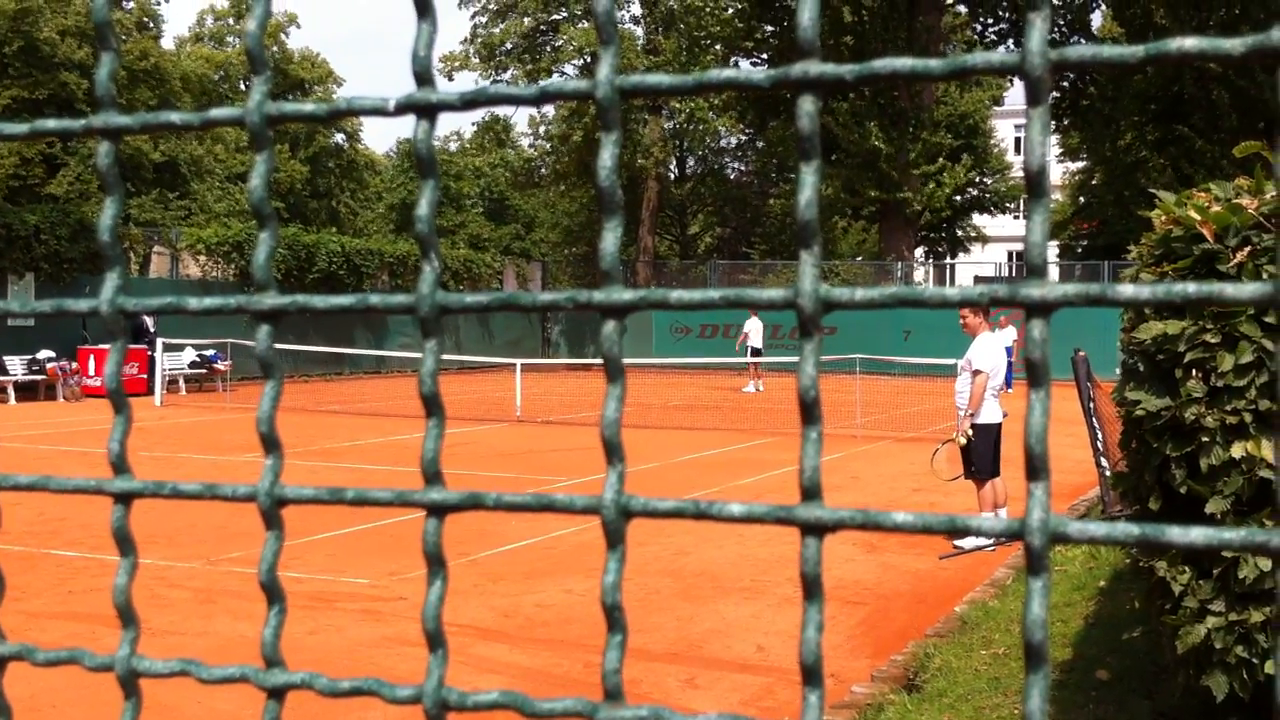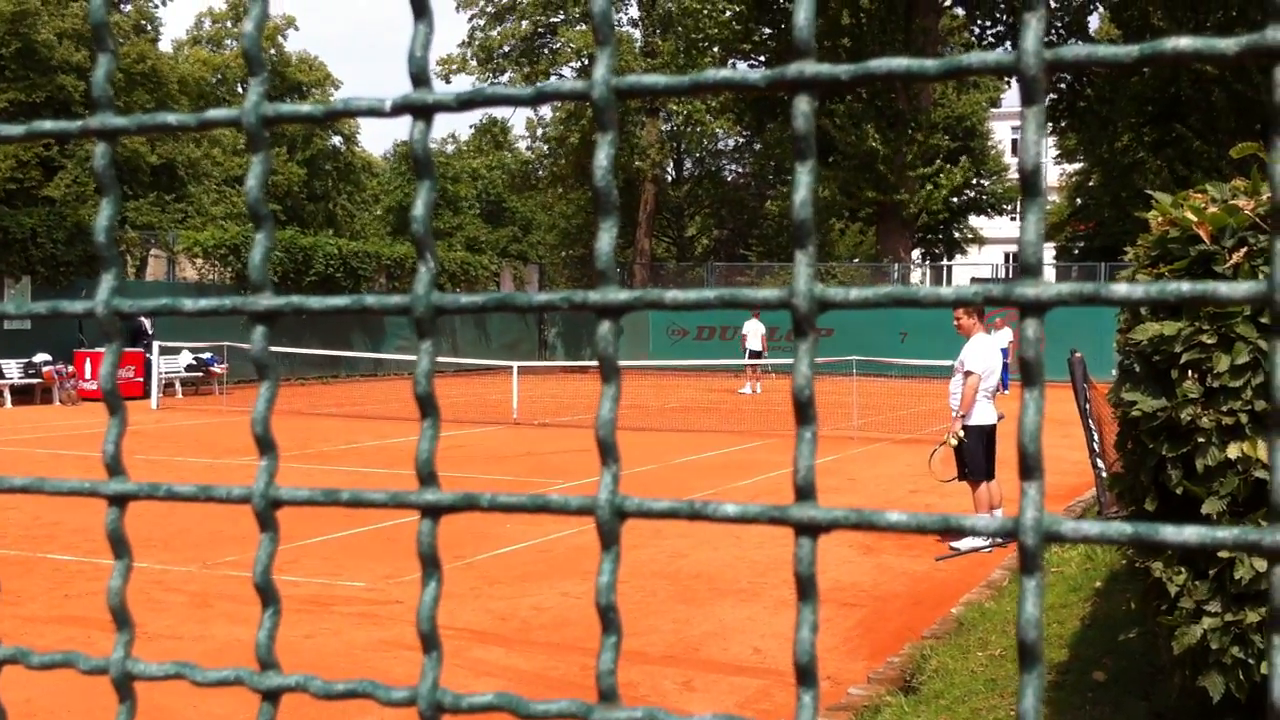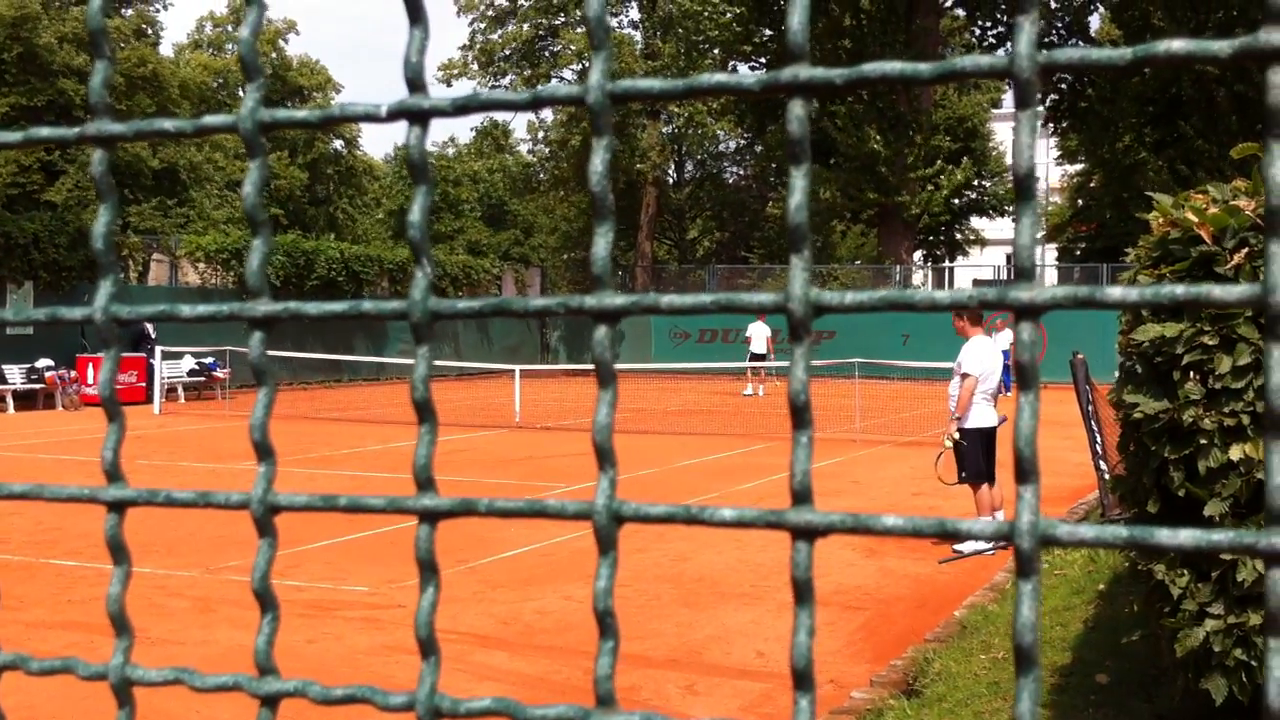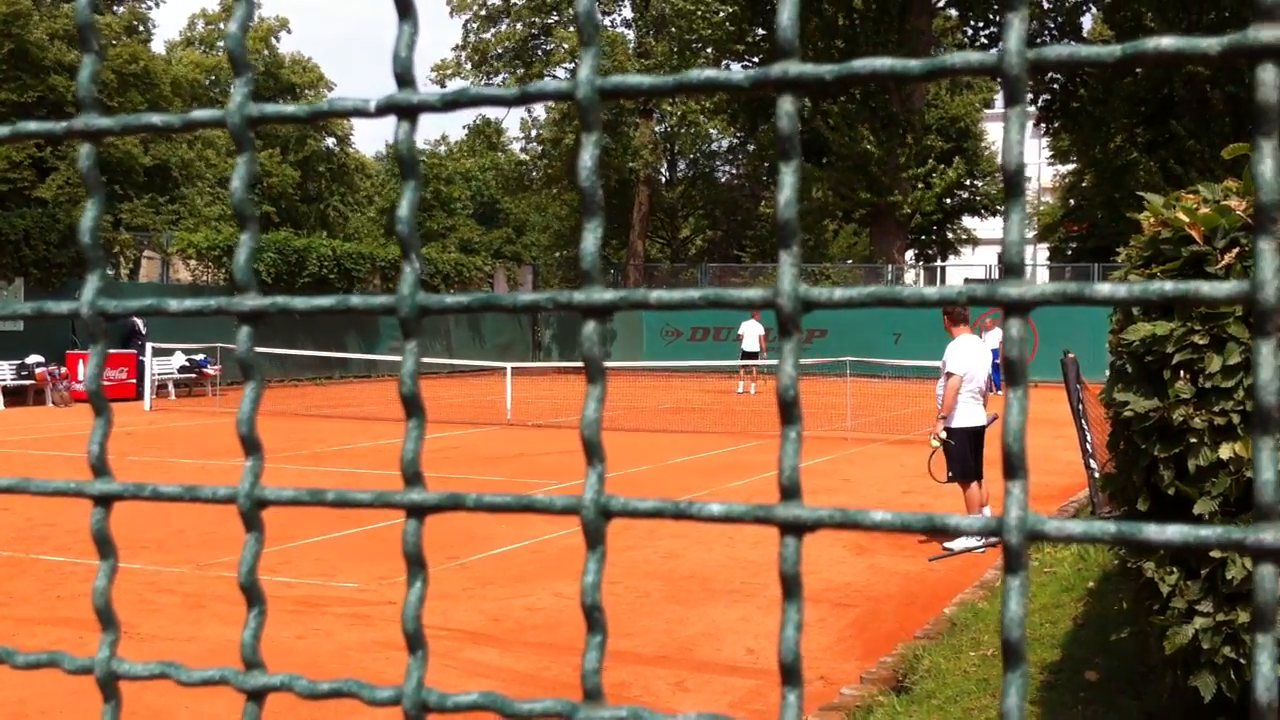
dt=0.2s
person 1, frame 1
left shoulder: (982, 344)
right shoulder: (994, 342)
left elbow: (980, 383)
left wrist: (967, 417)
left hip: (979, 420)
right hip: (991, 418)
left knee: (981, 477)
right knee: (992, 474)
left ankle: (985, 534)
person 1, frame 2
left shoulder: (975, 346)
right shoulder: (991, 344)
left elbow: (972, 384)
left wrist: (959, 418)
left hip: (972, 421)
right hip: (986, 419)
left knee: (976, 478)
right knee: (988, 476)
left ankle: (982, 536)
person 1, frame 3
left shoulder: (973, 348)
right shoulder: (992, 347)
left elbow: (968, 386)
left wrist: (954, 419)
left hip: (971, 423)
right hip: (986, 421)
left knee: (977, 481)
right knee: (988, 480)
left ankle: (985, 538)
person 1, frame 4
left shoulder: (957, 347)
right shoulder: (981, 346)
left elbow: (953, 386)
left wrist: (940, 419)
left hip: (959, 422)
right hip: (976, 420)
left knee: (966, 479)
right knee: (975, 478)
left ankle: (975, 535)
